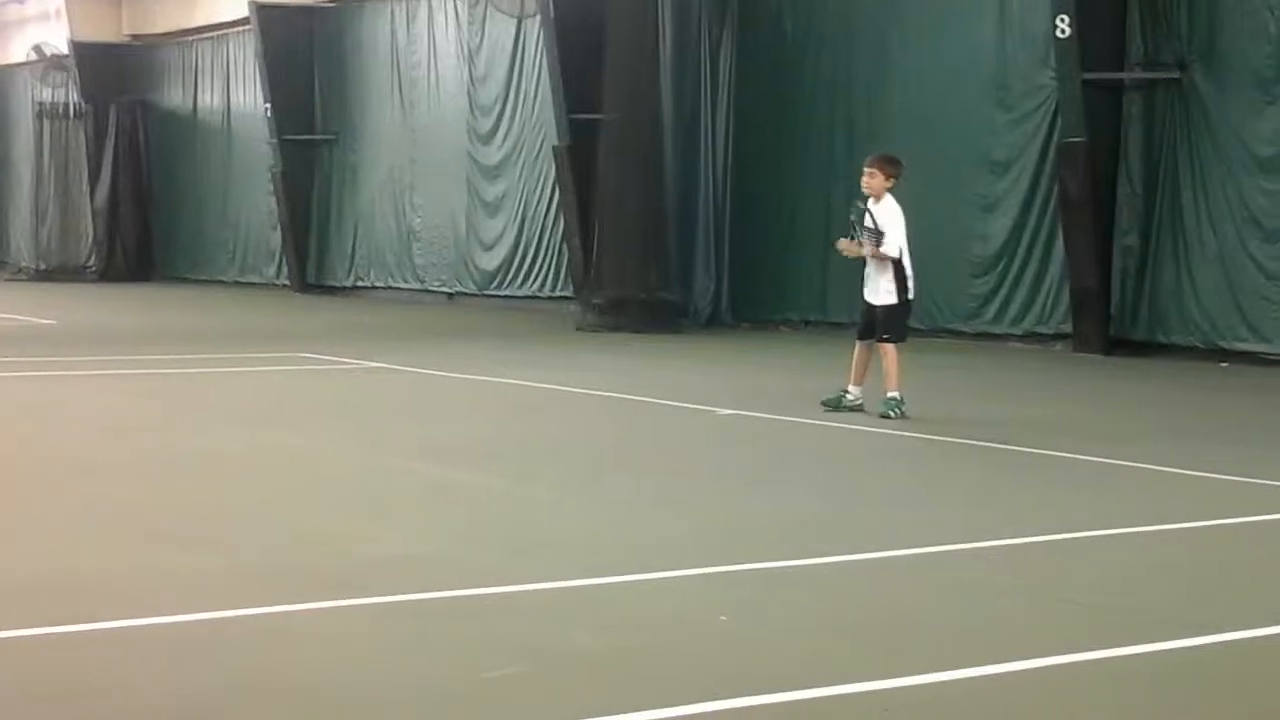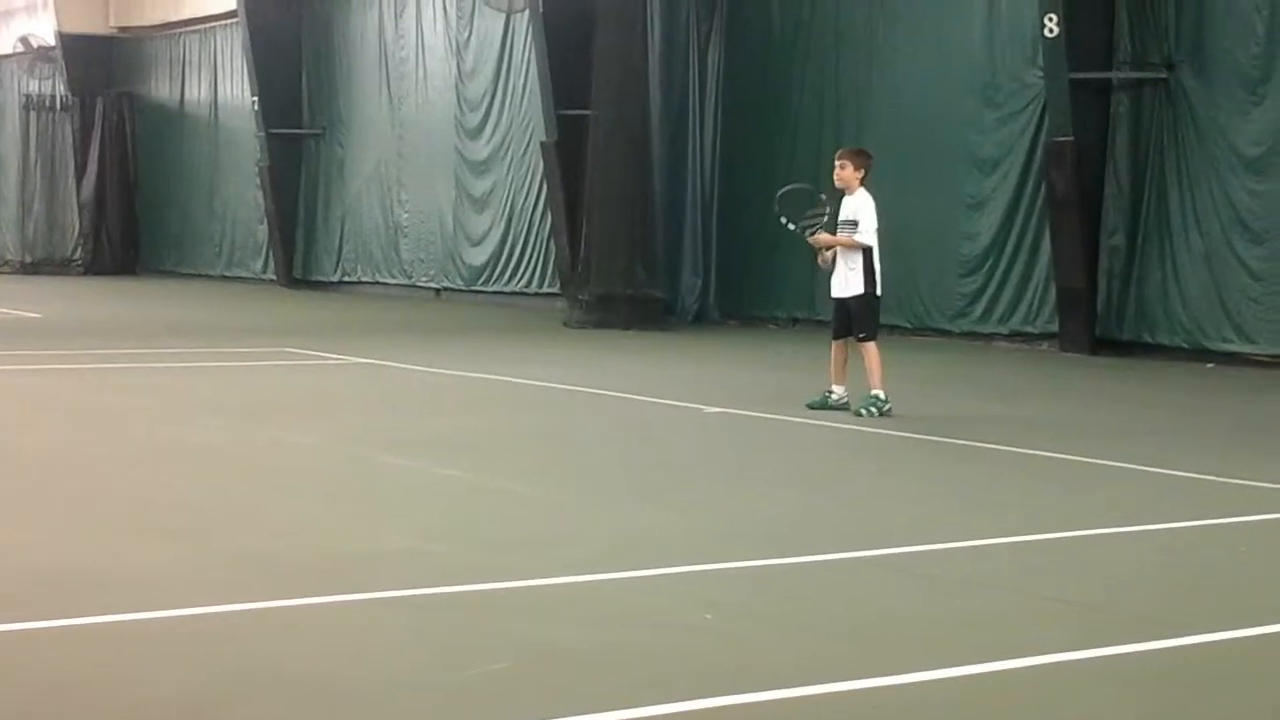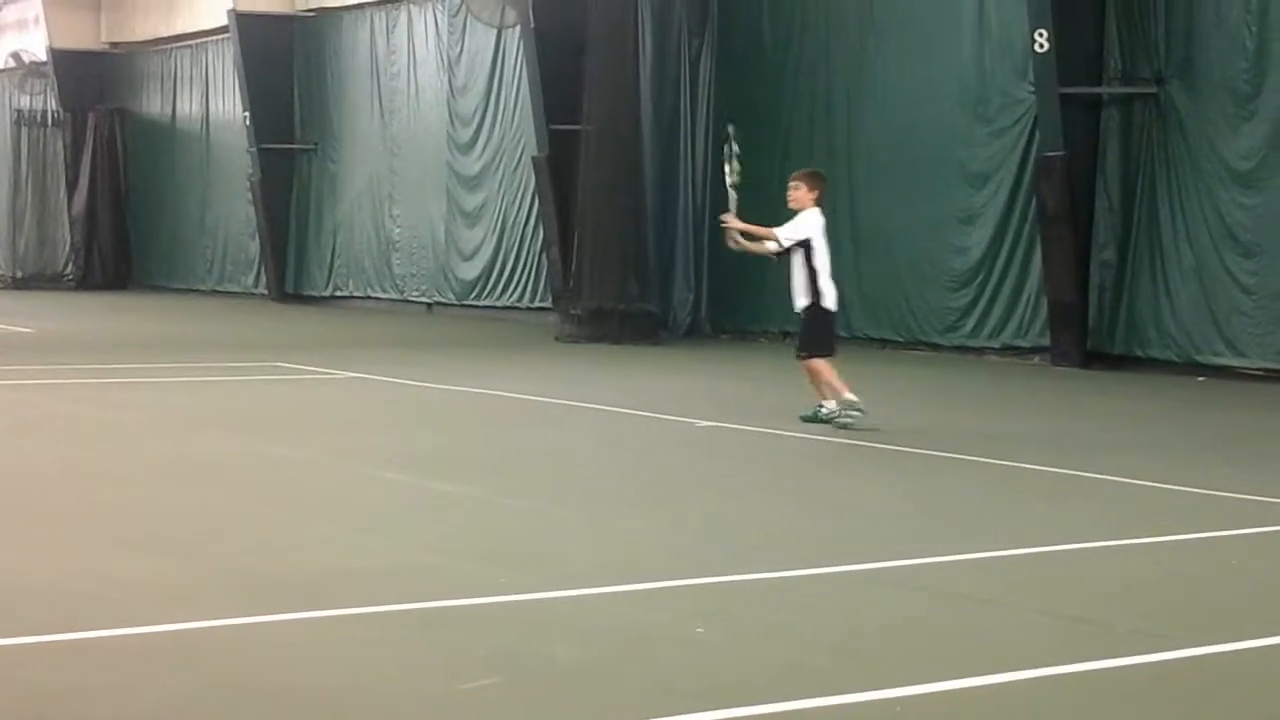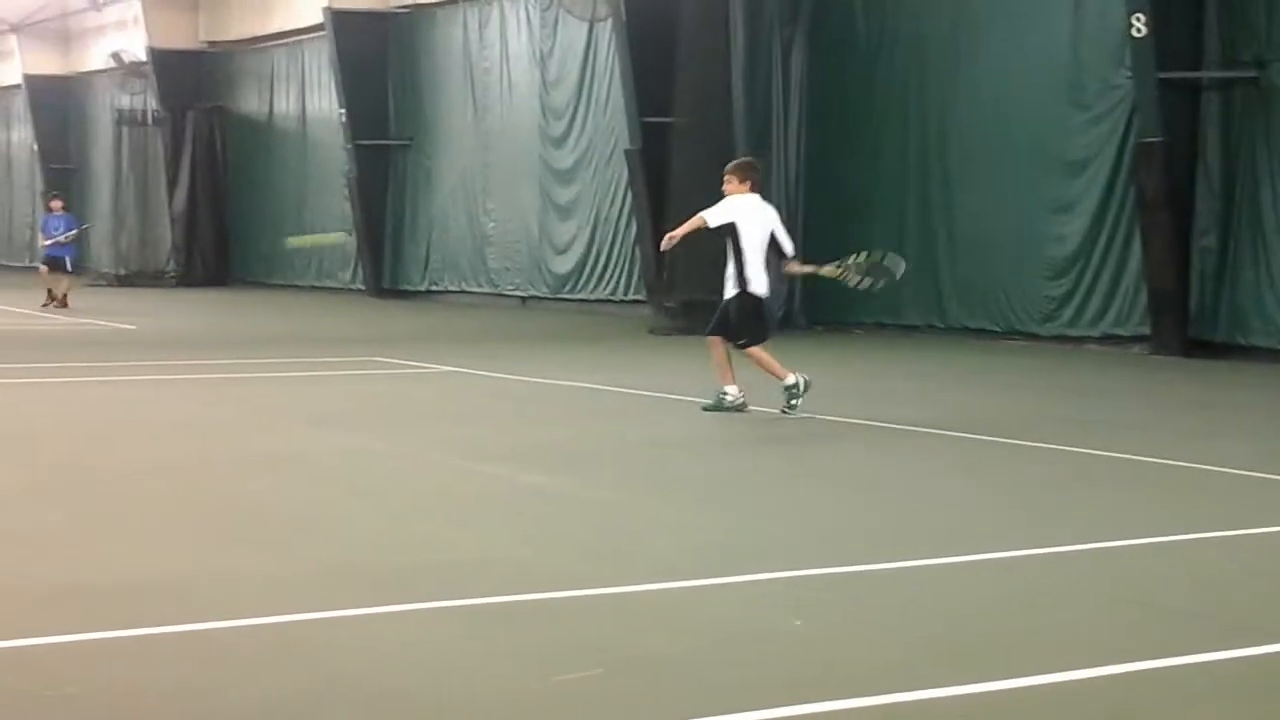
dt=0.7s
person 1, frame 1
left shoulder: (891, 211)
right shoulder: (870, 204)
left elbow: (891, 252)
left wrist: (860, 252)
right wrist: (852, 244)
left hip: (893, 290)
right hip: (873, 288)
left knee: (885, 342)
right knee: (863, 340)
left ankle: (894, 399)
right ankle: (853, 394)
person 1, frame 2
left shoulder: (864, 201)
right shoulder: (846, 201)
left elbow: (865, 240)
left wrist: (831, 240)
right wrist: (830, 253)
left hip: (862, 285)
right hip: (842, 284)
left knee: (865, 339)
right knee: (838, 338)
left ankle: (878, 397)
right ankle: (837, 393)
person 1, frame 3
left shoulder: (810, 219)
right shoulder: (802, 222)
left elbow: (775, 235)
right elbow: (771, 247)
left wrist: (742, 226)
right wrist: (742, 243)
left hip: (818, 301)
right hip: (809, 302)
left knee: (812, 357)
right knee: (807, 358)
left ankle: (849, 401)
right ankle: (829, 406)
person 1, frame 4
left shoulder: (735, 203)
right shoulder: (769, 210)
left elbow: (705, 217)
right elbow: (786, 248)
left wrist: (677, 234)
right wrist: (791, 264)
left hip: (746, 289)
right hip: (739, 289)
left knee: (747, 345)
right knee: (715, 336)
left ankle: (793, 381)
right ankle: (732, 394)
